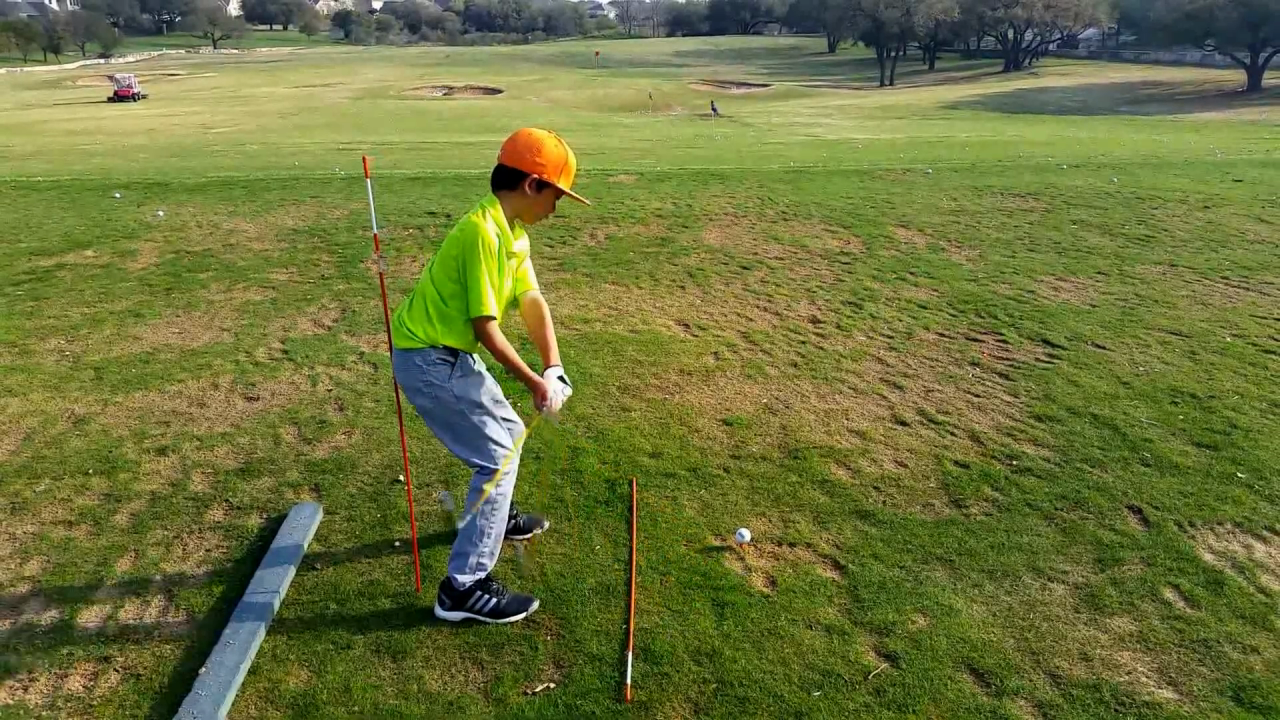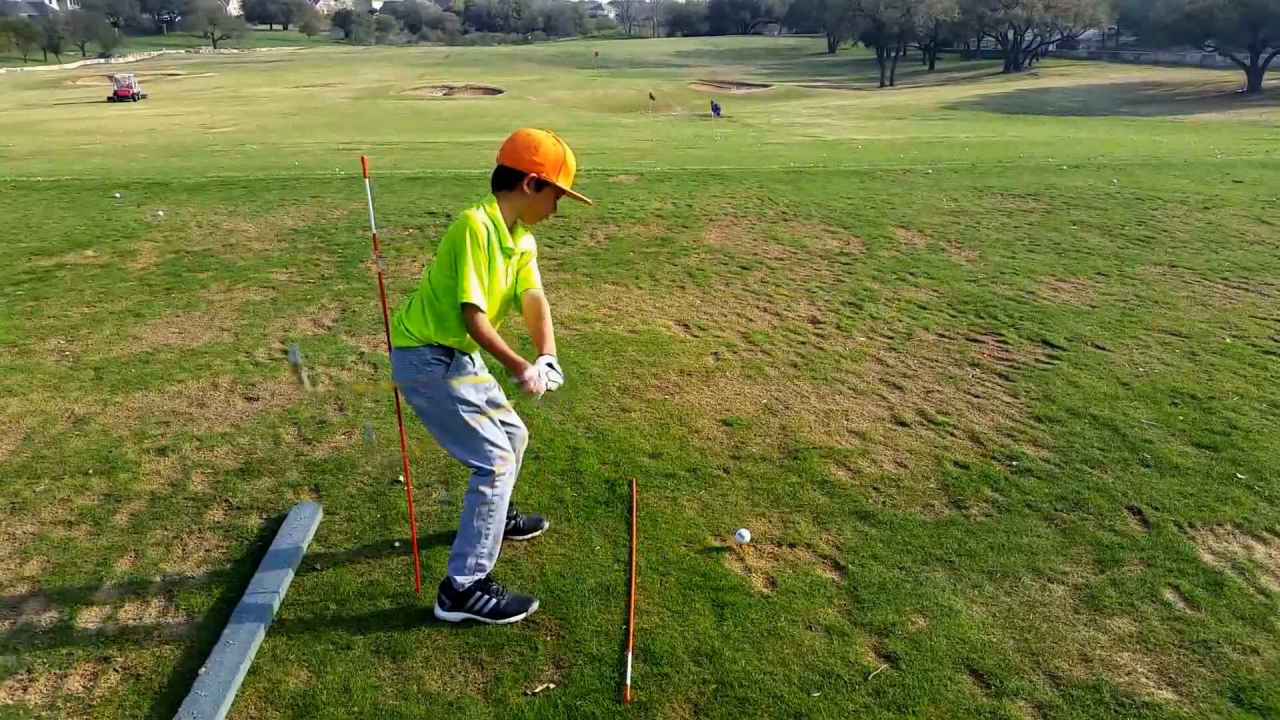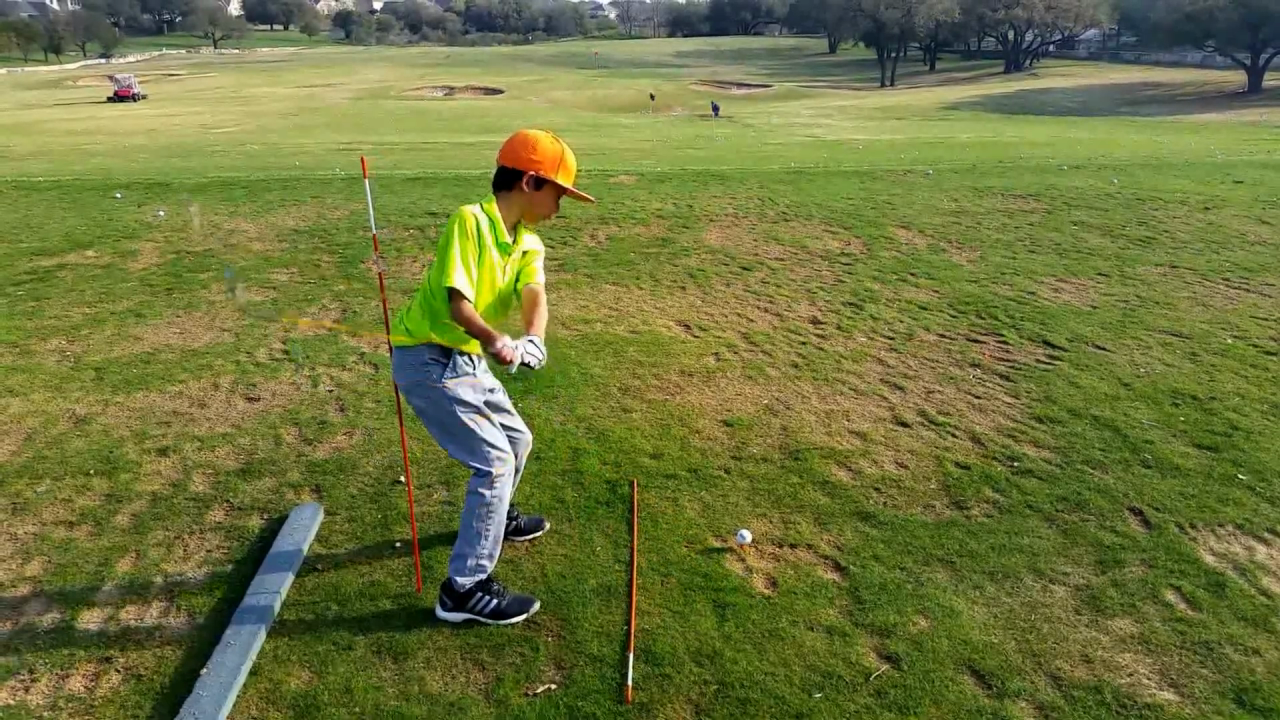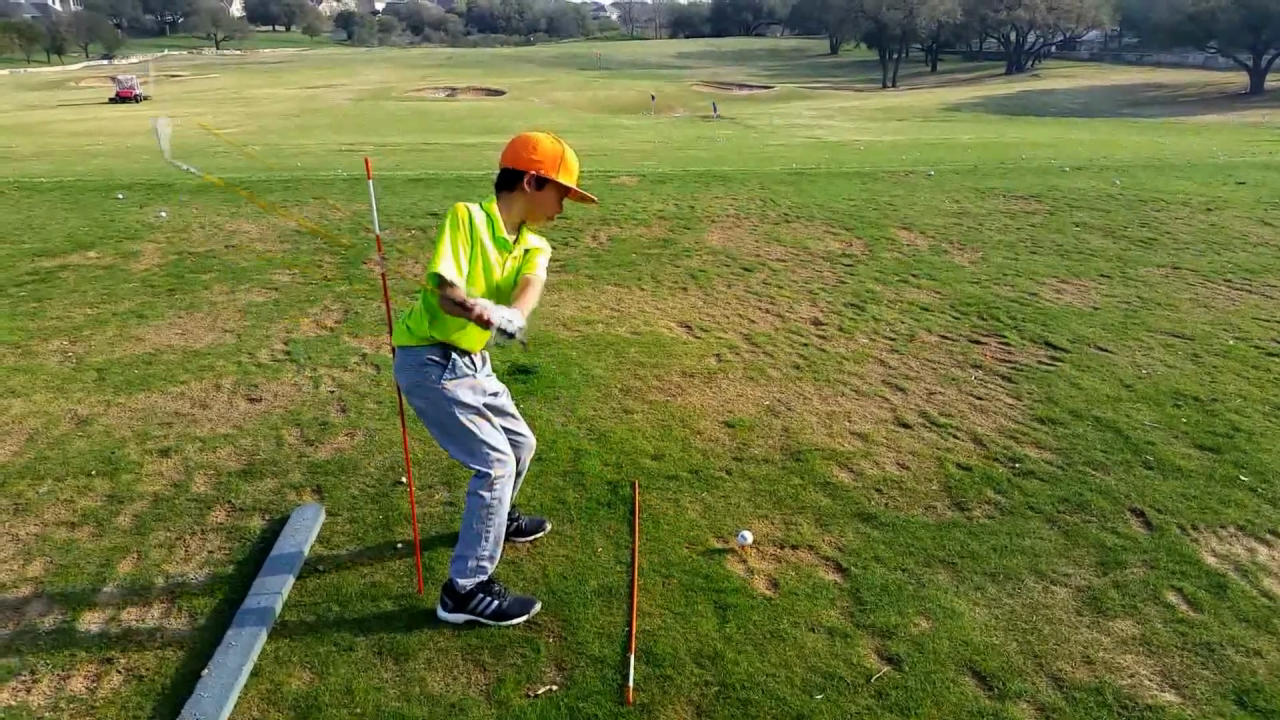
dt=0.5s
person 1, frame 1
left shoulder: (514, 234)
right shoulder: (484, 232)
left elbow: (532, 302)
right elbow: (486, 326)
left wrist: (553, 368)
right wrist: (532, 381)
left hip: (453, 355)
right hip: (431, 361)
left knee: (510, 434)
right knee: (497, 458)
left ankle: (493, 516)
right ankle: (464, 588)
person 1, frame 2
left shoulder: (522, 240)
right shoulder: (475, 225)
left elbow: (533, 300)
right elbow: (472, 315)
left wrist: (547, 357)
right wrist: (518, 366)
left hip: (459, 357)
right hip: (427, 360)
left knee: (512, 436)
right knee: (495, 459)
left ankle: (494, 516)
right ankle: (464, 589)
person 1, frame 3
left shoulder: (529, 245)
right shoulder: (470, 221)
left elbow: (534, 296)
right elbow: (457, 304)
left wrist: (532, 340)
right wrist: (493, 338)
left hip: (467, 358)
right hip: (429, 359)
left knee: (516, 440)
right knee: (494, 461)
left ankle: (494, 517)
right ankle: (464, 590)
person 1, frame 4
left shoulder: (535, 246)
right shoulder: (467, 216)
left elbow: (531, 286)
right elbow: (444, 291)
left wrist: (511, 314)
right wrist: (475, 309)
left hip: (471, 360)
right hip: (430, 360)
left knee: (520, 443)
right knee: (494, 462)
left ankle: (494, 517)
right ankle: (465, 590)
